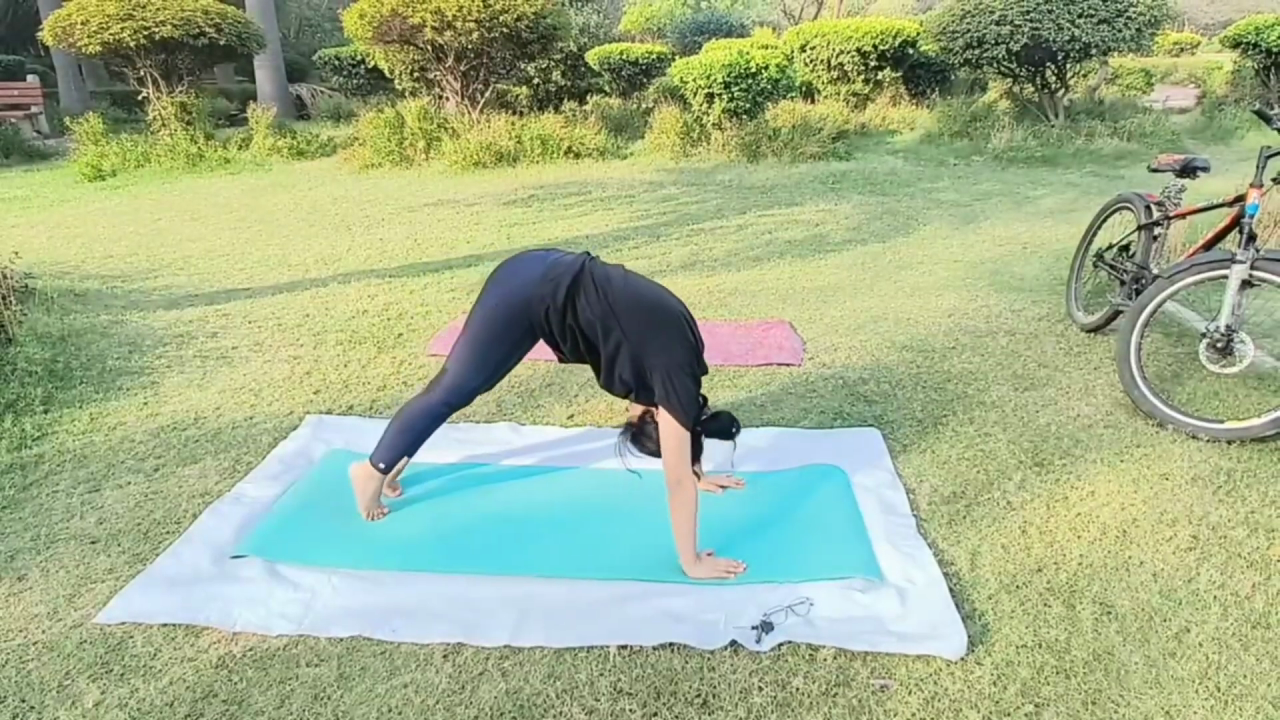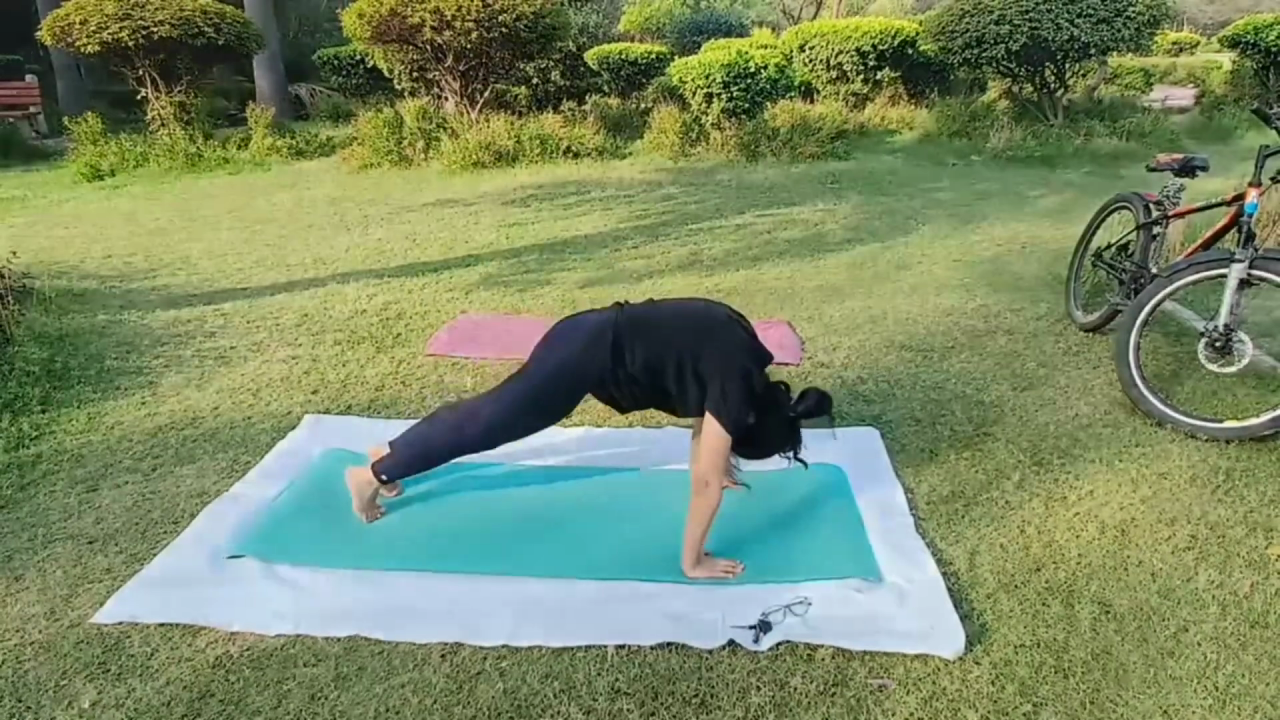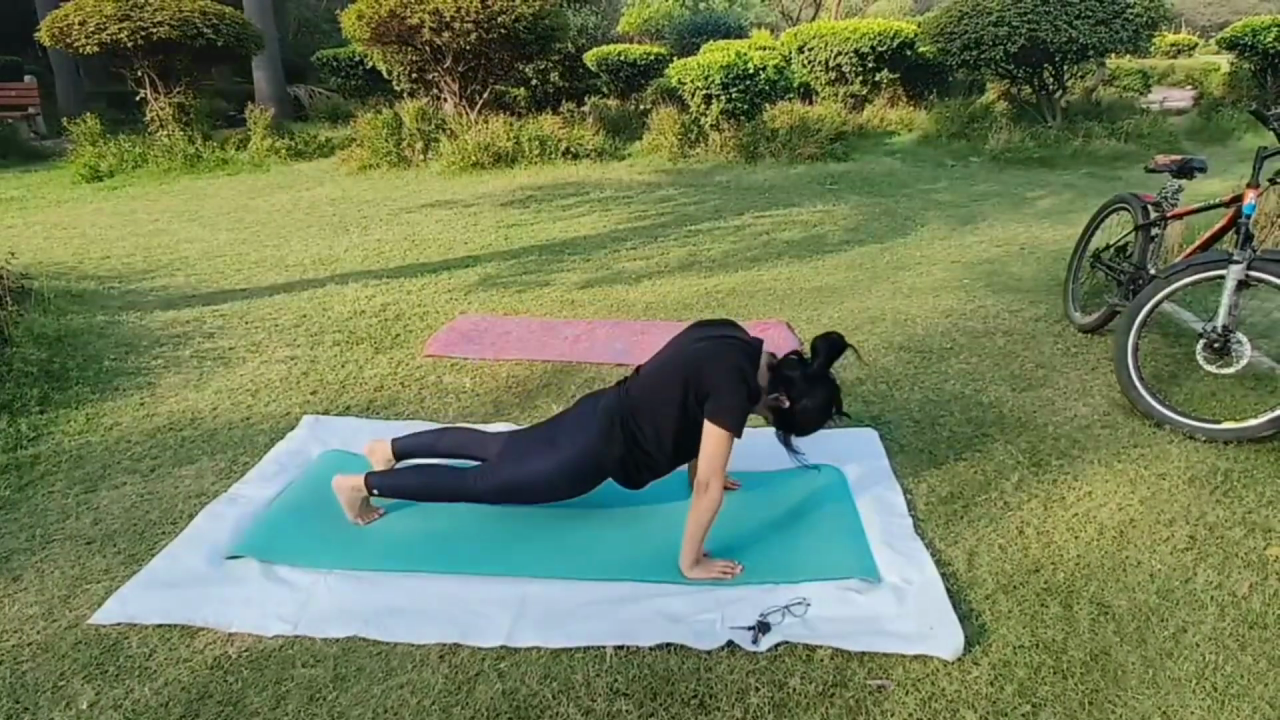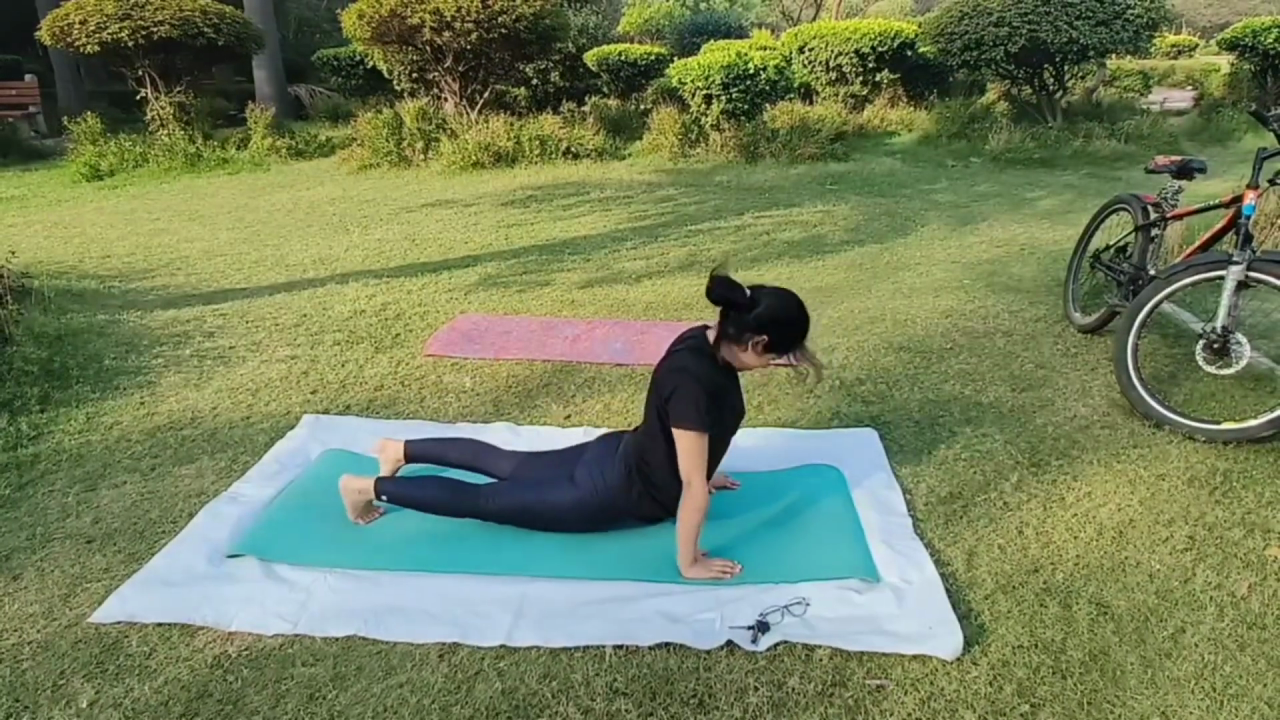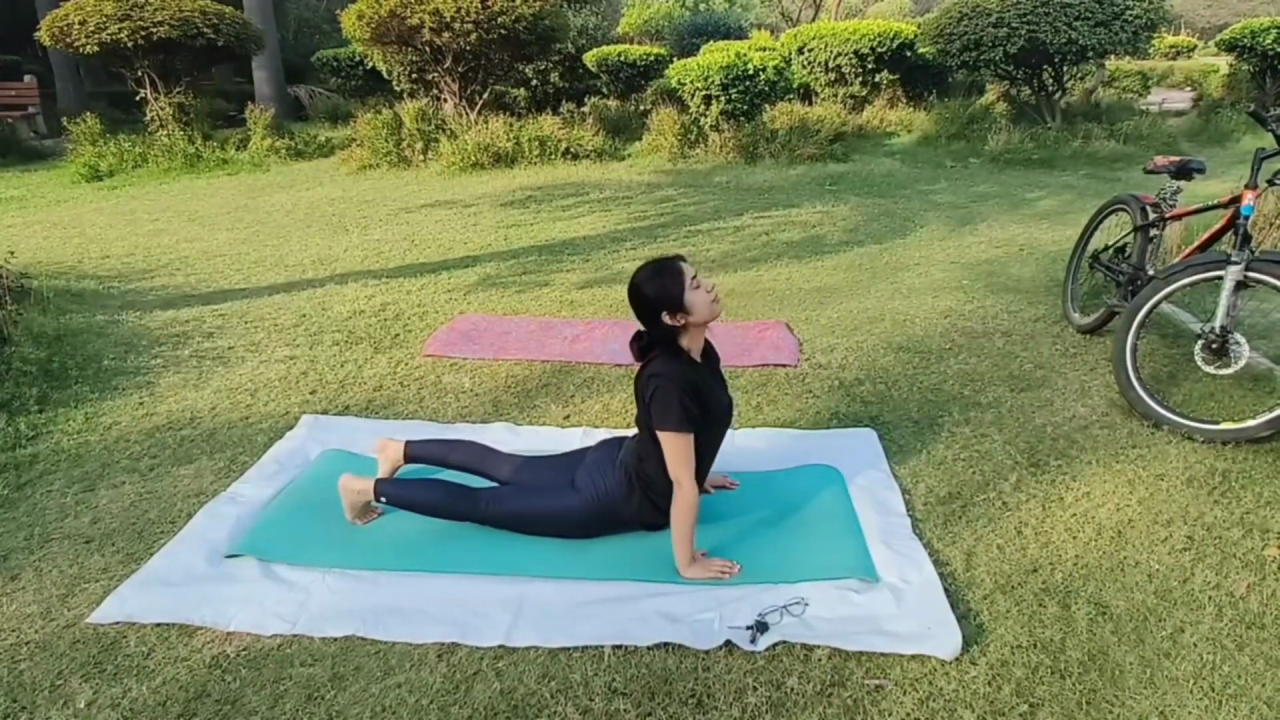
dt=0.5s
person 1, frame 1
left shoulder: (679, 359)
right shoulder: (676, 377)
right elbow: (679, 479)
left wrist: (700, 475)
right wrist: (692, 562)
left hip: (552, 279)
right hip: (536, 289)
left knee: (461, 386)
right knee: (453, 389)
left ankle: (397, 457)
right ankle: (373, 471)
person 1, frame 2
left shoulder: (741, 355)
right shoulder: (737, 383)
left elbow: (705, 413)
right elbow: (706, 482)
left wrist: (709, 471)
right wrist: (692, 562)
left hip: (593, 337)
right hip: (587, 355)
left knee: (486, 412)
right knee: (484, 426)
left ankle: (389, 453)
right ankle: (372, 476)
person 1, frame 3
left shoulder: (735, 343)
right shoulder: (736, 384)
right elbow: (707, 486)
left wrist: (703, 472)
right wrist: (691, 562)
left hip: (602, 417)
right hip: (601, 450)
left knee: (496, 447)
right knee: (481, 483)
left ankle: (390, 449)
right ankle: (363, 485)
person 1, frame 4
left shoulder: (708, 340)
right shoulder: (694, 379)
right elbow: (692, 486)
left wrist: (700, 473)
right wrist: (688, 562)
left hip: (620, 456)
right hip: (612, 494)
left knee: (505, 465)
right knee: (487, 502)
left ankle: (400, 449)
right ankle: (370, 487)
person 1, frame 5
left shoulder: (696, 352)
right shoulder: (672, 380)
right elbow: (682, 484)
left wrist: (698, 474)
right wrist: (687, 563)
left hip: (617, 461)
right hip: (614, 500)
left knee: (504, 468)
right knee: (482, 503)
left ankle: (400, 450)
right ankle: (370, 488)
